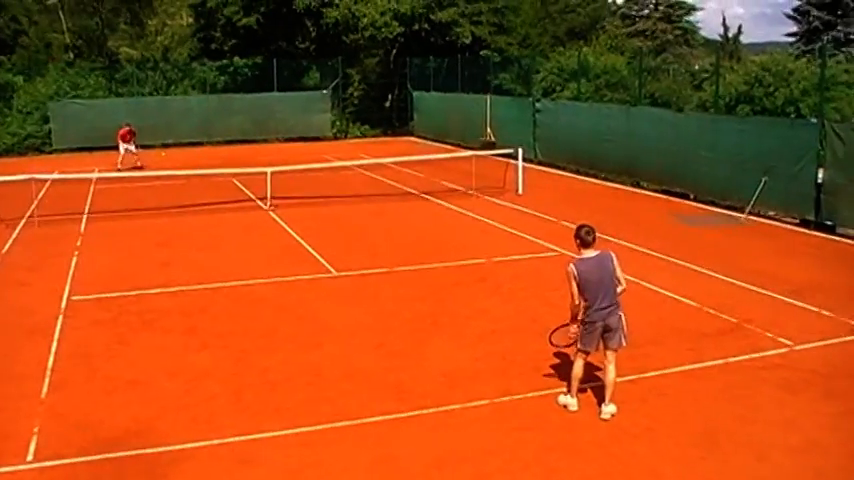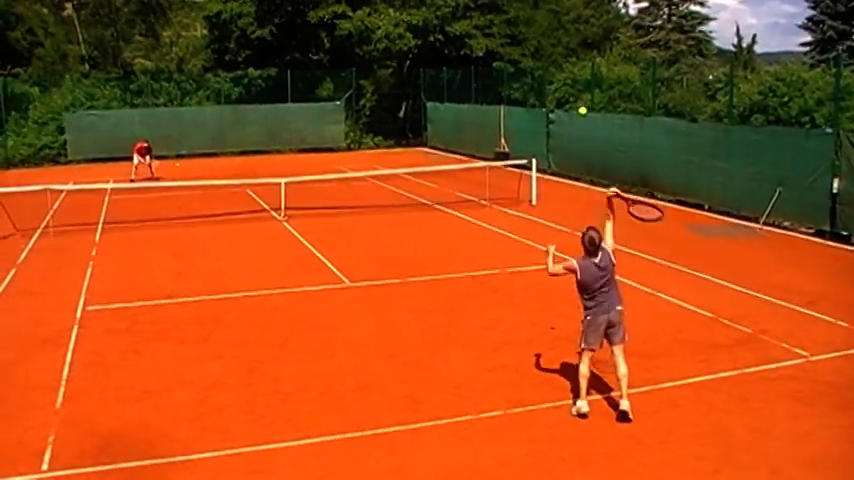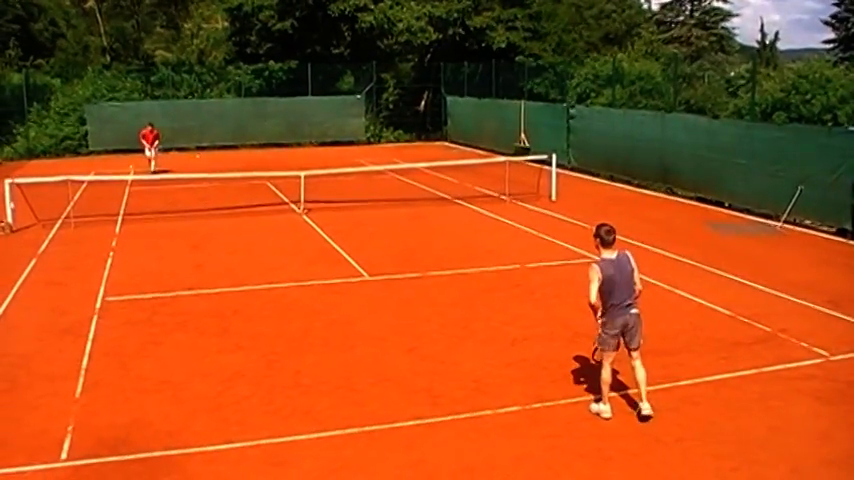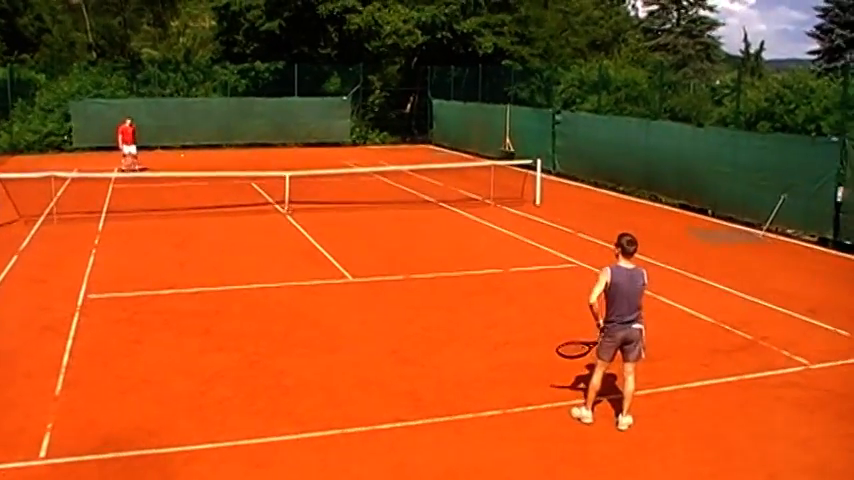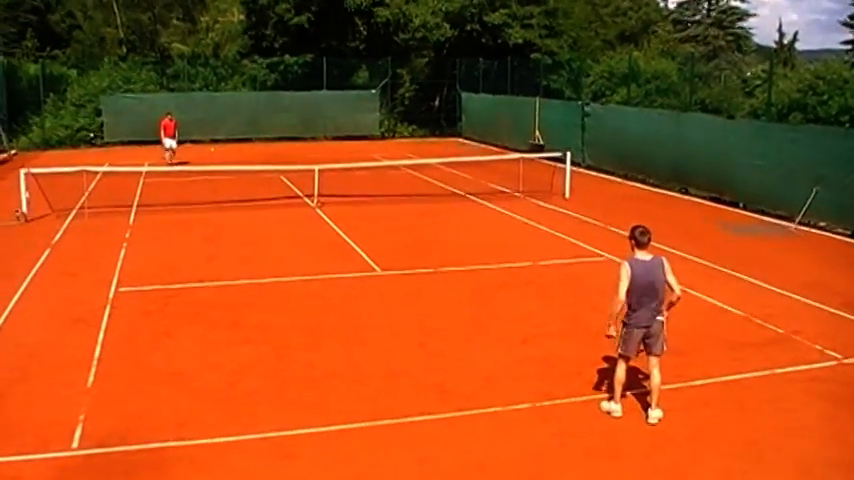
dt=1s
person 1, frame 1
left shoulder: (574, 267)
right shoulder: (610, 257)
left elbow: (576, 301)
right elbow: (622, 286)
left wrist: (574, 321)
left hip: (592, 319)
right hip: (613, 315)
left knee: (580, 358)
right knee: (610, 361)
left ankle: (572, 398)
right ankle: (608, 405)
person 1, frame 2
left shoulder: (576, 265)
right shoulder: (608, 253)
left elbow: (551, 271)
right elbow: (609, 221)
left wrist: (550, 254)
right wrist: (610, 201)
left hip: (593, 316)
right hip: (615, 312)
left knee: (586, 358)
right knee: (619, 357)
left ankle: (582, 401)
right ankle: (624, 400)
person 1, frame 3
left shoulder: (596, 268)
right shoulder: (627, 256)
left elbow: (593, 300)
right elbow: (638, 288)
left wrist: (598, 314)
left hip: (611, 319)
right hip: (632, 315)
left knee: (607, 363)
right knee: (636, 360)
left ankle: (604, 405)
right ankle: (644, 404)
person 1, frame 4
left shoulder: (608, 272)
right shoulder: (642, 275)
left elbow: (593, 301)
right elbow: (635, 301)
left wrist: (599, 321)
left hip: (613, 329)
right hip: (635, 329)
left knee: (599, 370)
right knee: (629, 374)
left ankle: (587, 410)
right ankle: (624, 417)
person 1, frame 5
left shoulder: (627, 266)
right shoulder: (662, 262)
left elbow: (621, 298)
right elbow: (677, 293)
left wrist: (611, 324)
right wrist: (665, 309)
left hip: (633, 323)
right hip: (656, 322)
left knee: (622, 362)
right knee: (654, 367)
left ankle: (615, 404)
right ankle: (654, 410)
